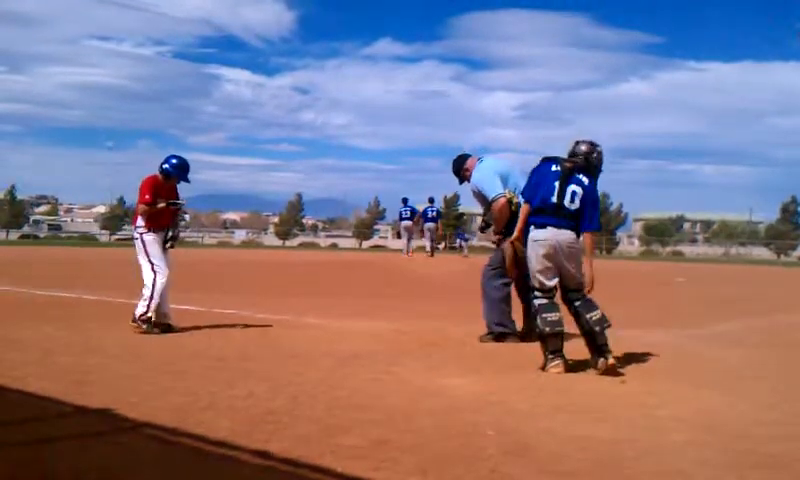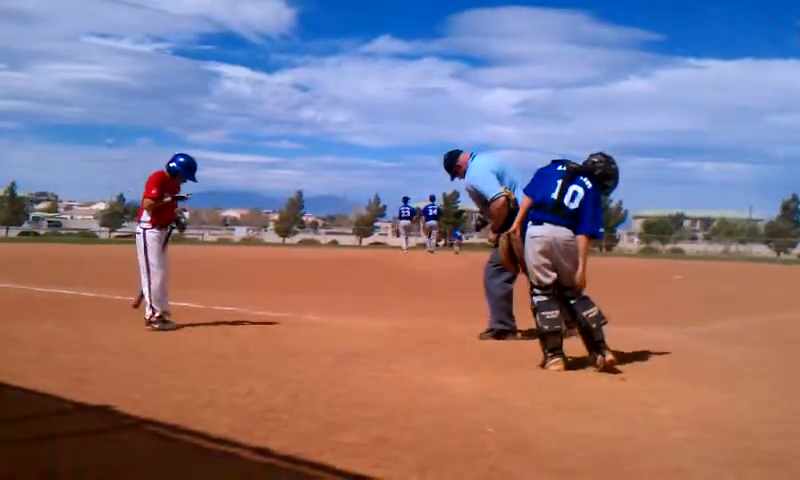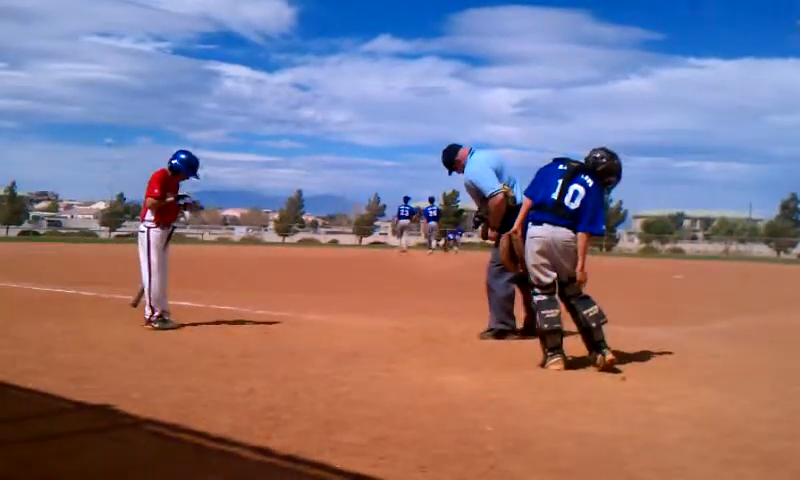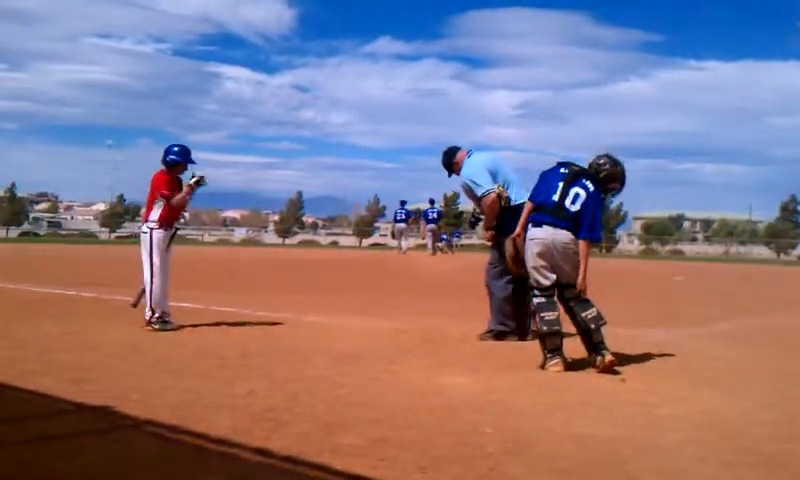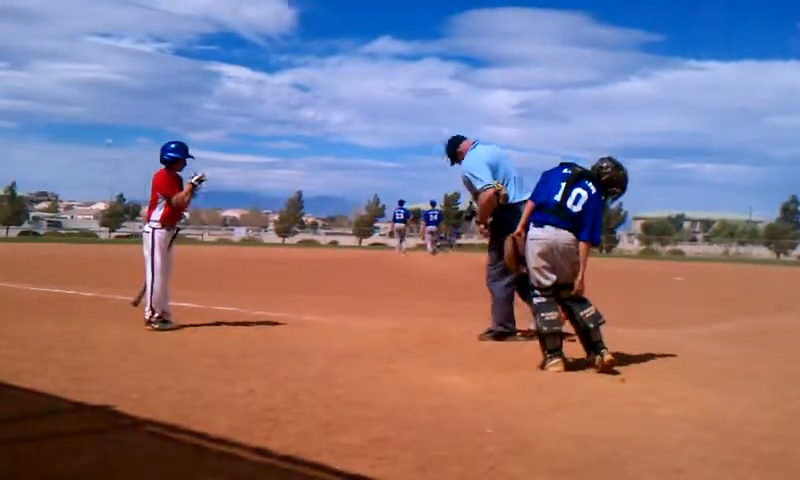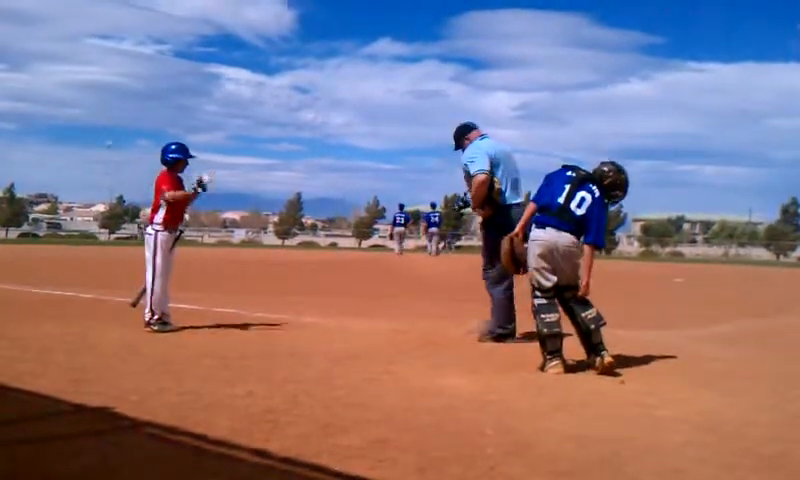
dt=0.3s
person 1, frame 1
left shoulder: (545, 167)
right shoulder: (588, 183)
left elbow: (527, 202)
right elbow: (588, 229)
left wrist: (518, 231)
right wrist: (589, 266)
left hip: (541, 234)
right hip: (569, 237)
left knee: (543, 294)
right knee: (577, 294)
left ankle: (555, 357)
right ankle: (602, 353)
person 1, frame 2
left shoulder: (552, 168)
right shoulder: (592, 190)
left elbow: (529, 196)
right elbow: (585, 233)
left wrist: (516, 224)
right wrist: (582, 268)
left hip: (538, 231)
right hip: (566, 236)
left knee: (542, 292)
right knee: (572, 292)
left ankle: (554, 355)
right ankle: (600, 350)
person 1, frame 3
left shoulder: (555, 166)
right shoulder: (594, 188)
left elbow: (530, 197)
right elbow: (584, 230)
left wrist: (518, 225)
right wrist: (581, 265)
left hip: (538, 231)
right hip: (566, 237)
left knee: (543, 291)
right knee: (573, 292)
left ankle: (554, 354)
right ankle: (601, 350)
person 1, frame 4
left shoulder: (557, 170)
right shoulder: (595, 194)
left elbow: (532, 200)
right elbow: (585, 237)
left wrist: (520, 228)
right wrist: (582, 273)
left hip: (537, 233)
right hip: (566, 239)
left knee: (543, 293)
right knee: (573, 294)
left ankle: (554, 355)
right ankle: (600, 352)
person 1, frame 5
left shoulder: (559, 171)
right shoulder: (595, 196)
left elbow: (533, 199)
right elbow: (586, 239)
left wrist: (521, 227)
right wrist: (581, 275)
left hip: (538, 233)
right hip: (567, 239)
left knee: (543, 293)
right knee: (570, 294)
left ankle: (553, 356)
right ankle: (598, 351)
person 1, frame 6
left shoulder: (562, 173)
right shoulder: (598, 200)
left elbow: (535, 201)
right elbow: (590, 243)
left wrist: (520, 227)
right wrist: (586, 278)
left hip: (540, 235)
right hip: (568, 241)
left knee: (543, 295)
right knee: (573, 295)
left ankle: (553, 358)
right ankle: (599, 353)
person 2, frame 1
left shoulder: (479, 177)
right shoulder: (492, 162)
left elbow: (501, 203)
left wrist: (498, 231)
right wrist: (501, 228)
left knee: (494, 276)
right knee: (526, 279)
left ankle: (502, 330)
right ankle: (532, 329)
person 2, frame 2
left shoulder: (474, 174)
right shoulder: (485, 159)
left elbow: (500, 201)
left wrist: (495, 229)
right wrist: (495, 225)
left hip: (516, 222)
left knee: (496, 273)
left ankle: (503, 328)
person 2, frame 3
left shoulder: (473, 170)
right shoulder: (484, 155)
left elbow: (498, 198)
left wrist: (493, 227)
right wrist: (487, 223)
left hip: (513, 222)
left knee: (498, 273)
right knee: (522, 273)
left ankle: (502, 327)
right ankle: (531, 325)
person 2, frame 4
left shoulder: (469, 171)
right shoulder: (485, 156)
left elbow: (491, 198)
left wrist: (488, 227)
right wrist: (486, 220)
left hip: (512, 221)
left knee: (497, 275)
right knee: (519, 275)
left ankle: (502, 329)
right ankle: (521, 328)
person 2, frame 5
left shoulder: (470, 162)
right shoulder: (493, 149)
left elbow: (488, 193)
left wrist: (481, 220)
right wrist: (486, 216)
left hip: (508, 216)
right hip: (524, 210)
left knee: (499, 274)
left ankle: (502, 329)
person 2, frame 6
left shoulder: (473, 151)
right shoulder: (502, 147)
left elbow: (481, 179)
left wrist: (476, 205)
left hip: (500, 216)
right hip: (515, 211)
left knee: (496, 274)
right knee: (503, 272)
left ankle: (502, 330)
right ankle: (502, 325)
person 3, frame 1
left shoulder: (172, 188)
right shoulder: (150, 182)
left elbow: (174, 213)
right elbow: (141, 210)
left wrist: (174, 233)
right wrist: (164, 205)
left hip: (161, 235)
right hip: (145, 234)
left knee: (162, 275)
right knee: (160, 273)
left ankle: (161, 319)
right ankle: (142, 316)
person 3, frame 2
left shoulder: (174, 184)
right shoulder: (157, 178)
right elbow: (147, 204)
left wrist: (175, 220)
right wrist: (169, 199)
left hip: (162, 231)
right hip: (149, 231)
left knee: (161, 274)
right knee: (153, 273)
left ankle: (160, 314)
right ankle: (153, 316)
person 3, frame 3
left shoulder: (173, 182)
right shoulder: (159, 177)
right elbow: (150, 203)
left wrist: (184, 205)
right wrist: (173, 199)
left hip: (163, 230)
right hip: (152, 230)
left knee: (161, 274)
right knee: (153, 273)
left ankle: (161, 314)
right ankle: (152, 315)
person 3, frame 4
left shoulder: (176, 180)
right shoulder: (162, 177)
left elbow: (179, 206)
right elbow: (174, 203)
left wrist: (191, 188)
right wrist: (189, 186)
left hip: (166, 231)
right hip: (154, 230)
left knee: (162, 275)
right knee: (155, 274)
left ankle: (161, 314)
right ankle: (152, 316)
person 3, frame 5
left shoulder: (176, 178)
right shoulder: (162, 176)
left elbow: (182, 205)
right elbow: (176, 201)
left wrist: (193, 187)
right wrist: (192, 184)
left hip: (168, 230)
right hip: (157, 230)
left knee: (163, 274)
right knee: (156, 273)
left ankle: (161, 314)
right ankle: (153, 316)
person 3, frame 6
left shoulder: (176, 179)
right shoulder: (165, 177)
left elbow: (182, 204)
right elbow: (169, 197)
left wrist: (195, 190)
right wrist: (194, 191)
left hip: (170, 233)
right hip: (159, 232)
left knee: (163, 276)
right knee: (156, 276)
left ankle: (161, 317)
right ankle: (152, 318)
